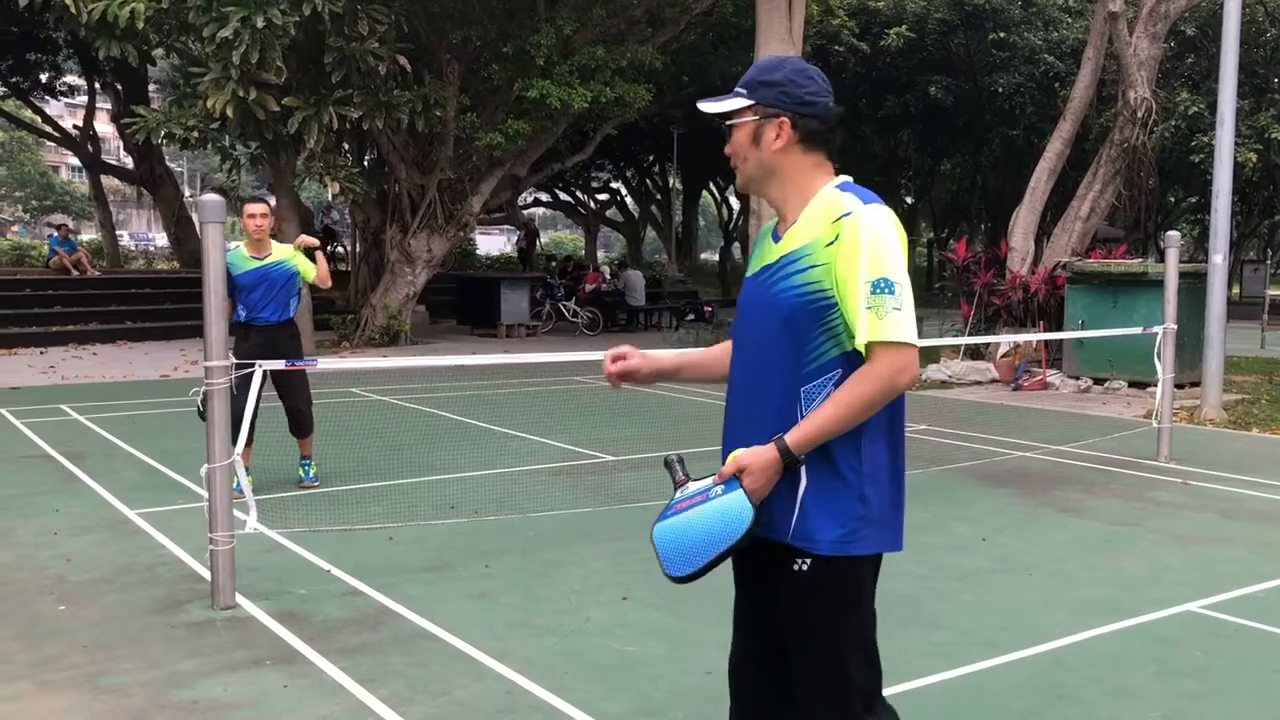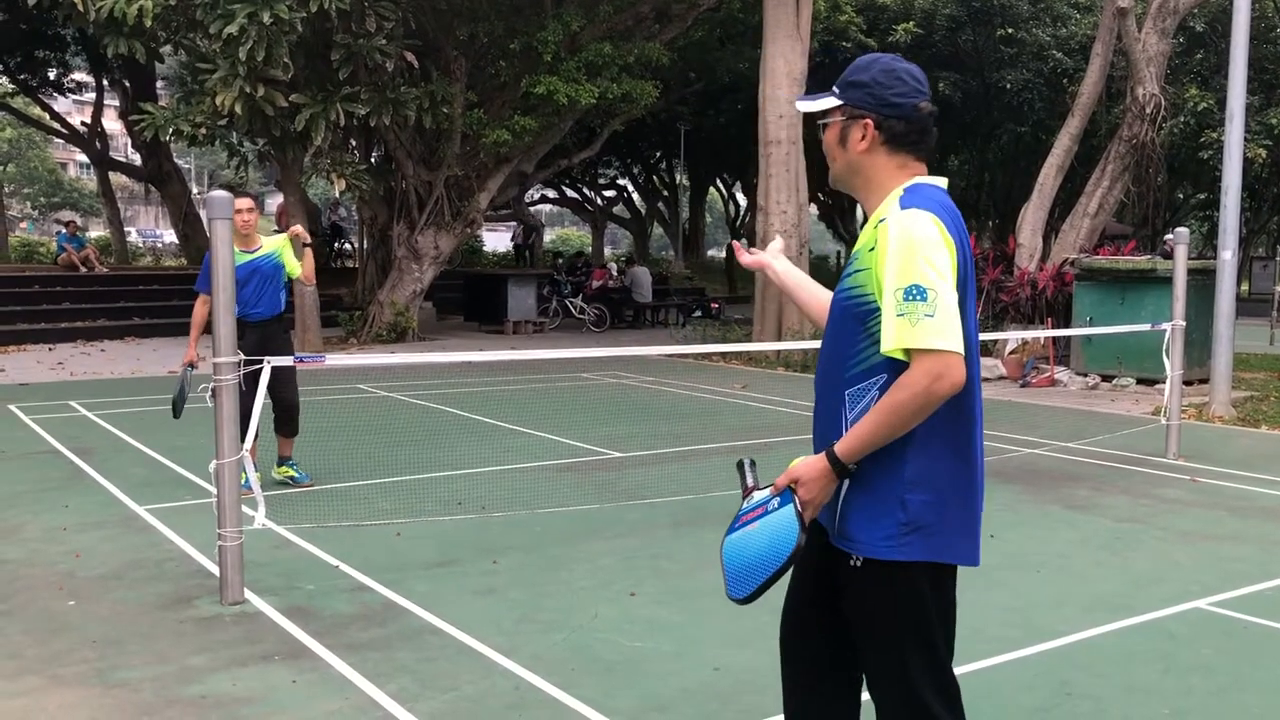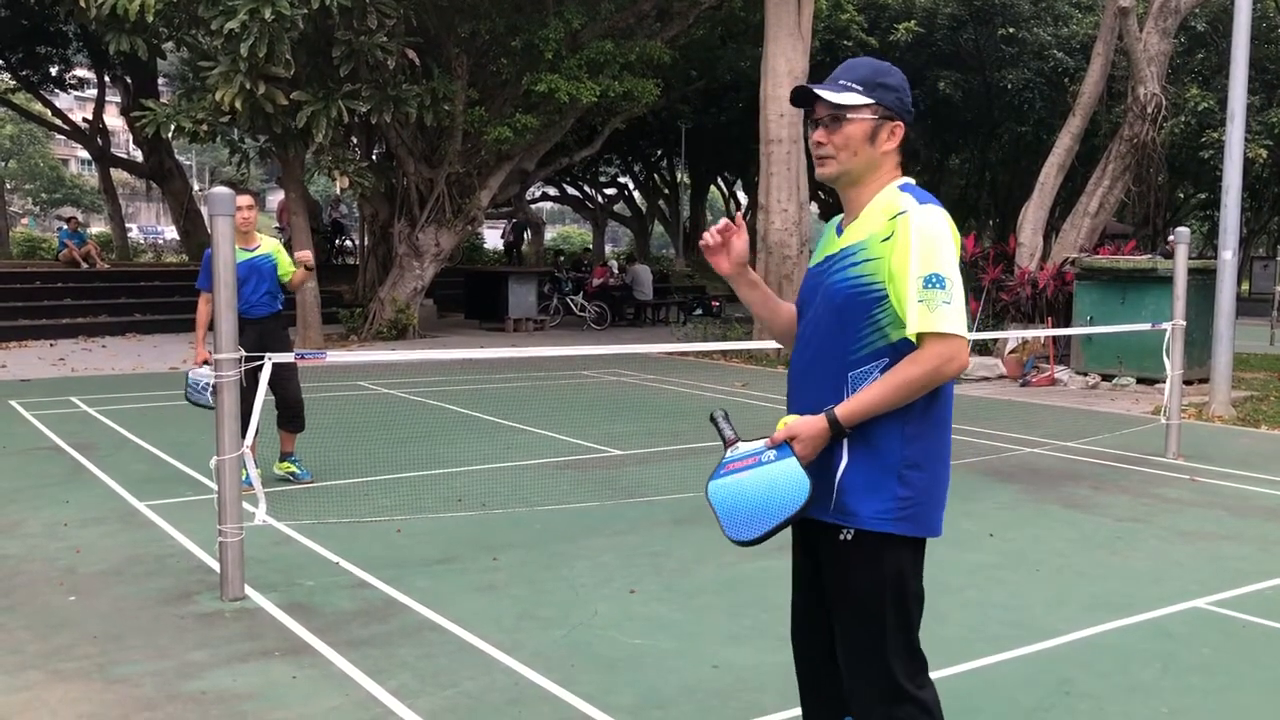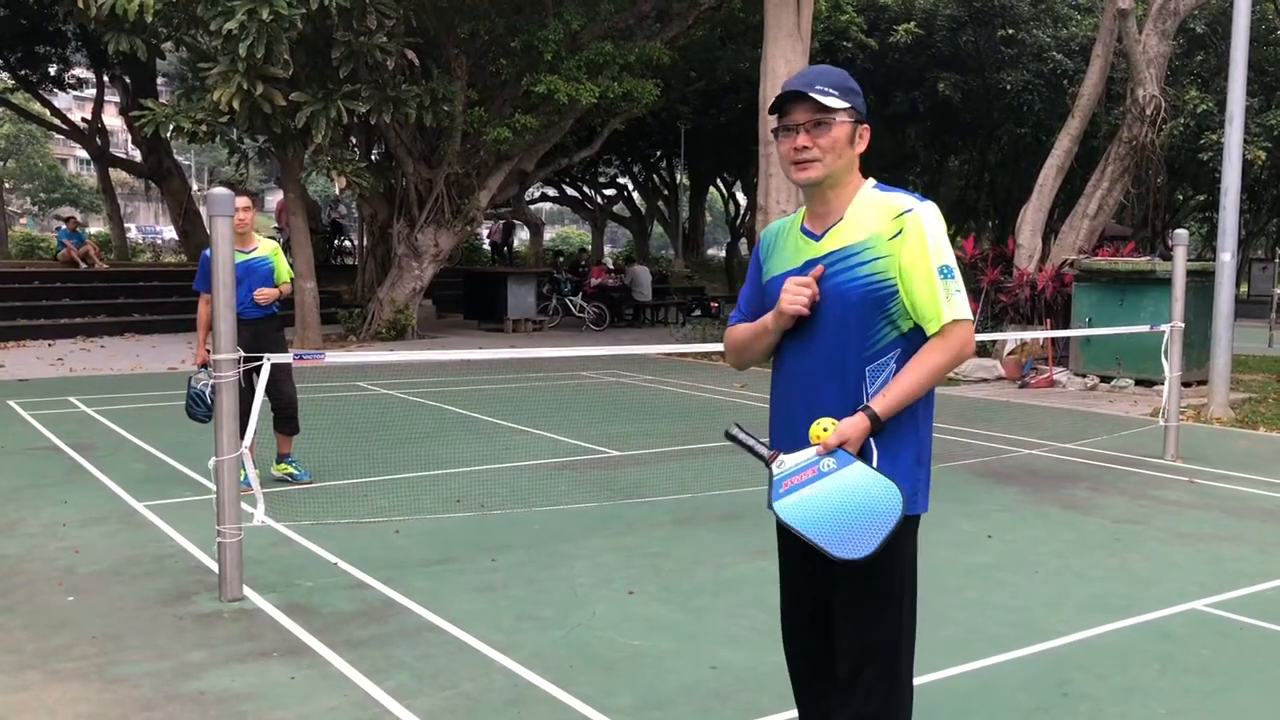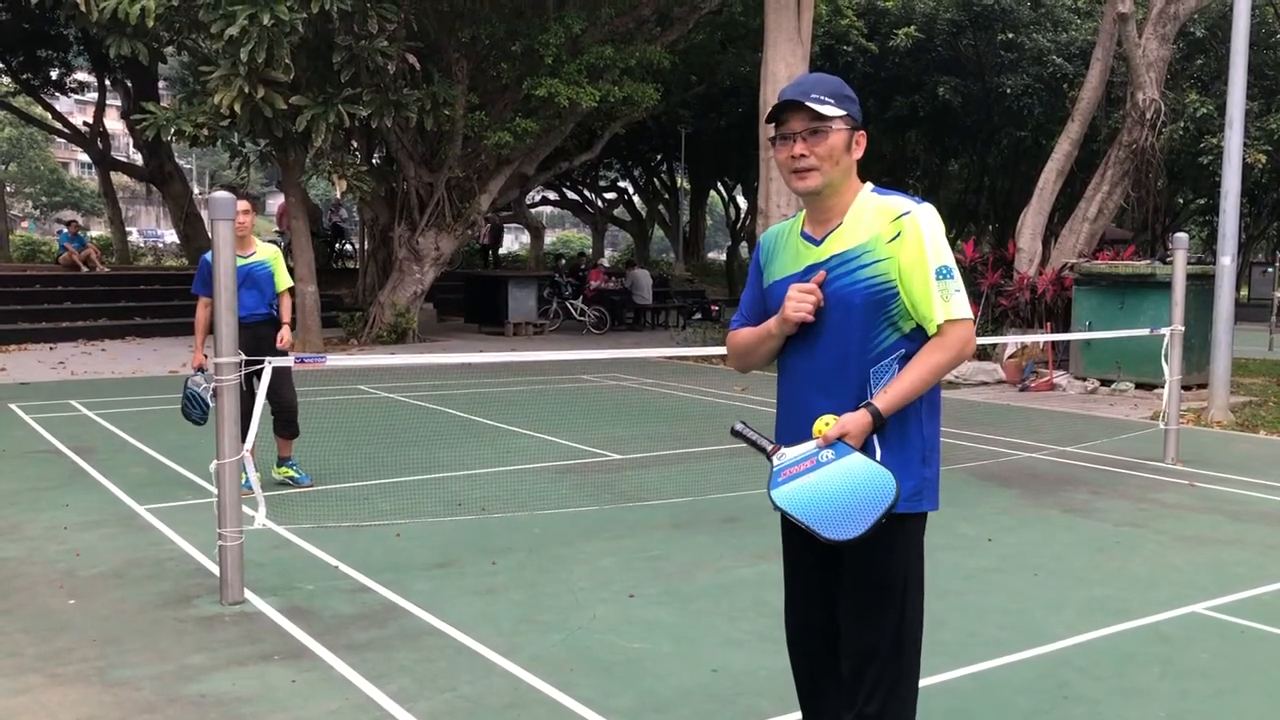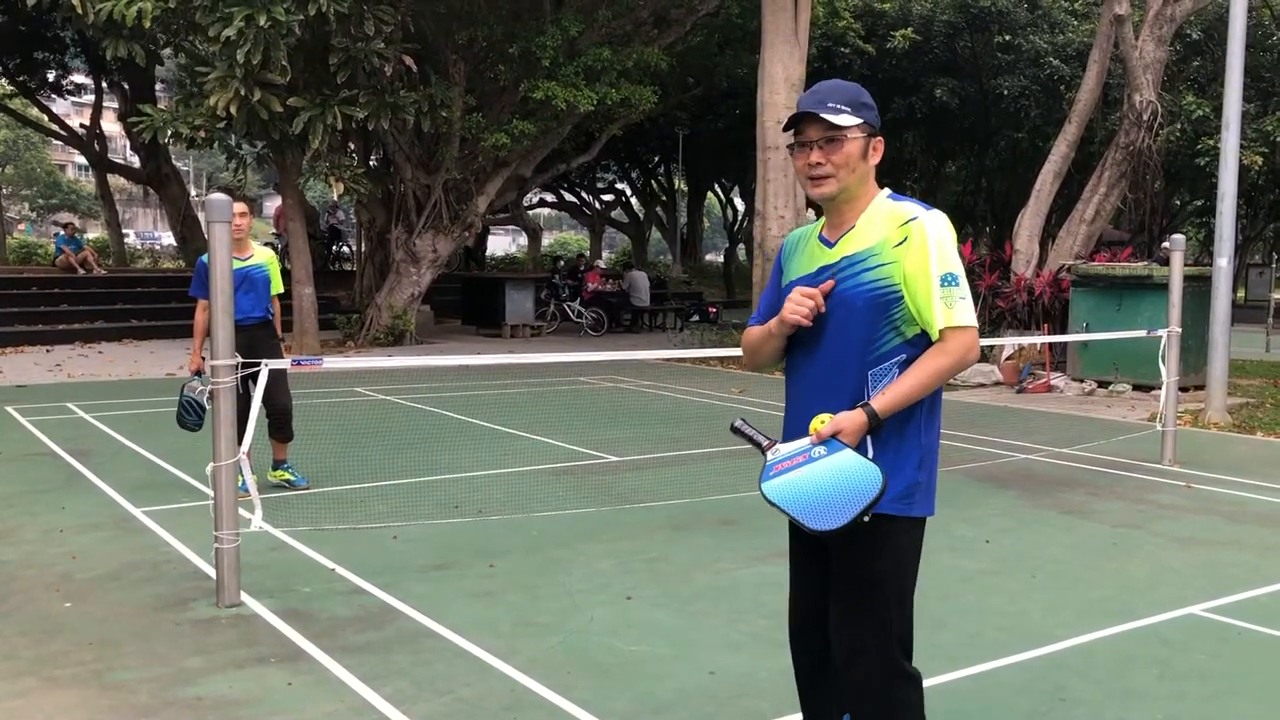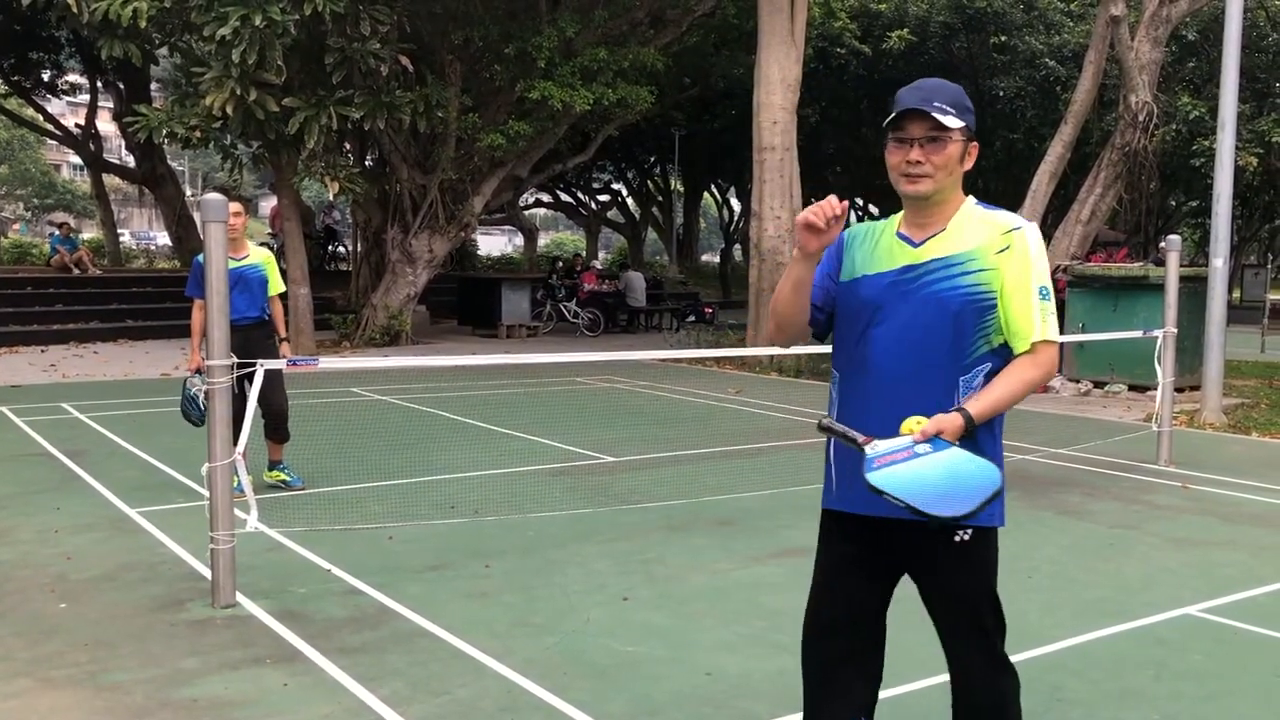
dt=0.5s
person 1, frame 1
left shoulder: (859, 223)
right shoulder: (772, 237)
left elbow: (896, 364)
left wrist: (783, 449)
right wrist: (659, 364)
left hip: (832, 516)
right hip: (771, 511)
person 1, frame 2
left shoulder: (912, 223)
right shoulder: (895, 221)
left elbow: (940, 371)
left wrist: (833, 460)
right wrist: (775, 268)
left hip: (900, 518)
right hip: (854, 508)
right knee: (810, 649)
person 1, frame 3
left shoulder: (914, 221)
right shoulder: (838, 229)
left elbow: (946, 353)
left wrist: (833, 421)
right wrist: (745, 280)
left hip: (875, 496)
right hip: (818, 487)
right knee: (819, 657)
person 1, frame 4
left shoulder: (907, 219)
right shoulder: (774, 239)
left elbow: (957, 336)
right elbow: (736, 352)
left wrist: (869, 416)
right wrist: (776, 319)
left hip: (875, 481)
left knee: (871, 660)
right knee: (808, 650)
person 1, frame 5
left shoulder: (905, 221)
right shoulder: (773, 243)
left elbow: (958, 334)
right elbow: (739, 354)
left wrist: (871, 413)
right wrist: (781, 324)
left hip: (885, 481)
left knee: (876, 656)
right knee: (813, 648)
person 1, frame 6
left shoulder: (916, 228)
right shoulder: (795, 246)
left elbow: (960, 343)
right elbow: (754, 353)
left wrist: (866, 414)
right wrist: (781, 325)
left hip: (882, 484)
left knee: (873, 656)
right knee: (814, 646)
person 1, frame 7
left shoulder: (1006, 237)
right shoulder: (855, 243)
left elbow: (1040, 353)
right elbow: (784, 333)
left wrist: (965, 416)
right wrist: (805, 255)
right hip: (855, 491)
left knee: (977, 658)
right knee: (832, 644)
person 2, frame 1
left shoulder: (290, 253)
right shoulder: (231, 260)
left elbow: (324, 282)
right elbow: (225, 304)
left wrist: (317, 248)
left hip: (284, 336)
right hip: (249, 339)
left knee: (299, 404)
right knee: (241, 408)
left ankle: (306, 462)
right ankle: (242, 473)
person 2, frame 2
left shoulder: (278, 245)
left elbow: (308, 279)
right elbow: (204, 302)
left wrist: (306, 243)
right wrist: (192, 346)
left hip: (276, 332)
right hip: (242, 336)
left knee: (288, 401)
right knee: (244, 406)
left ankle: (285, 464)
right ankle: (249, 470)
person 2, frame 3
left shoulder: (273, 246)
right shoulder: (216, 254)
left elbow: (292, 283)
right elbow: (206, 301)
left wrist: (305, 268)
right wrist: (200, 345)
left hip: (274, 328)
right hip: (239, 332)
left knee: (291, 398)
right knee: (243, 403)
left ankle: (287, 460)
right ankle: (249, 467)
person 2, frame 4
left shoulder: (271, 248)
right shoulder: (212, 255)
left elbow: (287, 284)
right elbow: (206, 303)
left wrist: (276, 292)
right wrist: (201, 346)
left hip: (269, 329)
right hip: (234, 333)
left knee: (286, 398)
right knee: (240, 404)
left ankle: (284, 462)
right ankle: (247, 467)
person 2, frame 5
left shoulder: (272, 253)
right shoulder: (212, 260)
left elbow: (284, 295)
right elbow: (204, 306)
left wrist: (286, 327)
right wrist: (198, 349)
left hip: (269, 334)
right hip: (234, 337)
left knee: (286, 401)
right knee: (241, 407)
left ankle: (284, 465)
right ankle: (248, 471)
person 2, frame 6
left shoulder: (268, 257)
right shoulder: (209, 262)
right elbow: (203, 309)
left wrist: (279, 339)
right wrist: (196, 352)
left hip: (264, 337)
right hip: (230, 340)
left knee: (281, 405)
right knee: (237, 410)
left ankle: (280, 468)
right ankle: (243, 473)
person 2, frame 7
left shoulder: (264, 257)
right shoulder: (205, 262)
left elbow: (275, 301)
right elbow: (199, 309)
left wrist: (283, 340)
right wrist: (195, 352)
left hip: (261, 337)
right hip: (225, 340)
left knee: (276, 406)
right knee: (232, 411)
left ankle: (276, 468)
right ankle: (239, 473)
